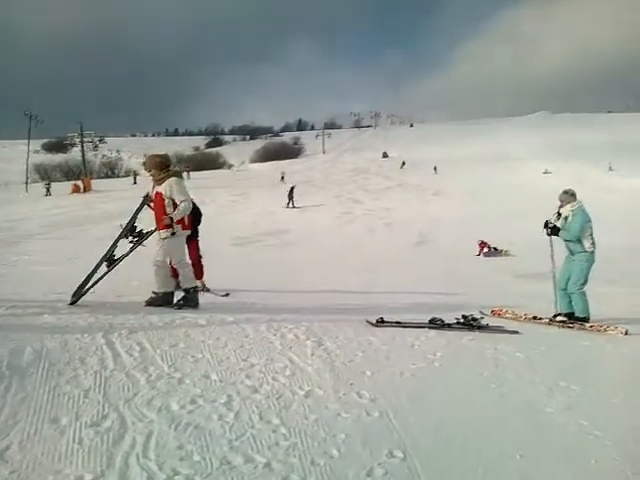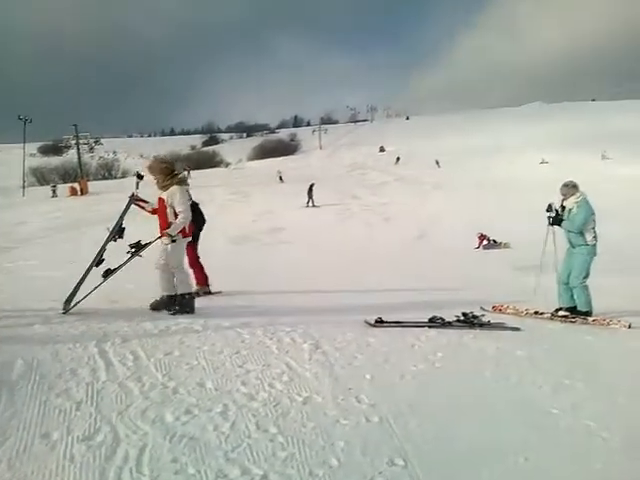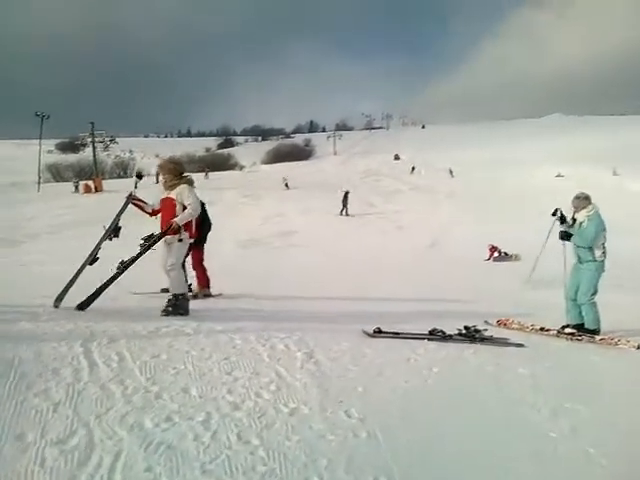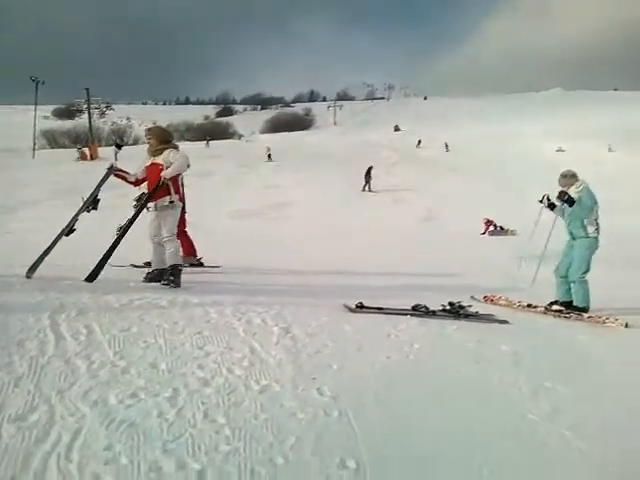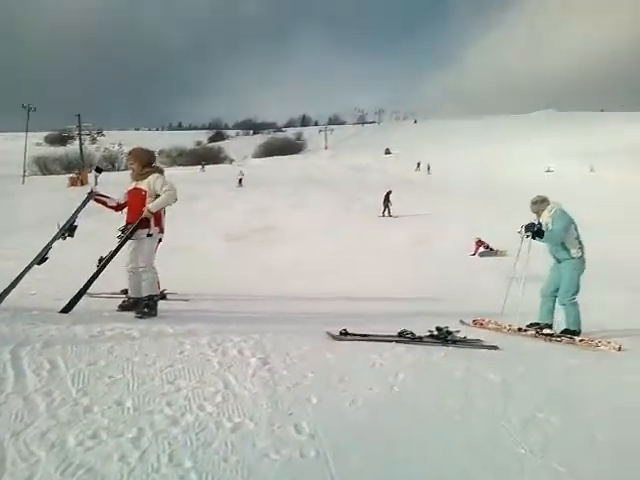
dt=0.4s
person 1, frame 1
left shoulder: (173, 182)
right shoulder: (160, 184)
left elbow: (187, 205)
left wrist: (173, 217)
right wrist: (150, 201)
left hip: (176, 229)
right hip: (163, 230)
left knee: (179, 261)
right knee: (159, 261)
left ankle: (191, 295)
right ankle: (164, 294)
person 1, frame 2
left shoulder: (177, 189)
right shoulder: (167, 189)
left elbow: (185, 215)
right elbow: (156, 209)
left wrist: (172, 231)
right wrist: (138, 202)
left hip: (178, 235)
right hip: (169, 235)
left knee: (175, 266)
right knee: (162, 265)
left ankle: (186, 300)
right ankle: (169, 297)
person 1, frame 3
left shoulder: (184, 188)
right shoulder: (167, 192)
left elbow: (194, 208)
right elbow: (153, 210)
left wrist: (179, 220)
right wrist: (136, 201)
left hip: (182, 235)
right hip: (168, 236)
left knee: (173, 265)
right knee: (169, 266)
left ankle: (180, 301)
right ankle: (177, 299)
person 1, frame 4
left shoulder: (169, 153)
right shoulder: (150, 159)
left elbow: (184, 160)
right elbow: (137, 180)
left wrist: (167, 173)
right wrist: (118, 172)
left hip: (171, 201)
right hip: (155, 203)
left knee: (168, 235)
right knee: (155, 237)
left ankle: (173, 271)
right ankle: (158, 269)
person 1, frame 5
left shoulder: (155, 178)
right shoulder: (135, 182)
left elbow: (171, 194)
right elbow: (119, 204)
left wrist: (152, 207)
right wrist: (98, 197)
left hip: (150, 230)
right hip: (135, 230)
left knee: (145, 265)
right knee: (132, 266)
left ankle: (150, 302)
right ankle: (135, 298)
person 2, frame 1
left shoulder: (580, 214)
right shoulder: (568, 214)
left elbow: (573, 235)
right elbow: (565, 232)
left wrist: (556, 232)
right wrist: (553, 227)
left hip: (583, 256)
right hip: (572, 255)
left knee: (575, 287)
right knee: (562, 284)
left ankle: (582, 316)
right ankle: (567, 312)
person 2, frame 2
left shoulder: (584, 206)
right shoulder: (571, 205)
left elbow: (576, 226)
right elbow: (567, 222)
left wrist: (559, 222)
right wrist: (557, 214)
left hip: (585, 248)
right hip: (573, 247)
left knee: (577, 280)
right knee: (563, 278)
left ankle: (585, 309)
right ankle: (569, 306)
person 2, frame 3
left shoulder: (595, 220)
right shoulder: (582, 218)
left elbow: (586, 240)
right elbow: (576, 235)
left wrist: (569, 236)
right wrist: (563, 221)
left hip: (593, 264)
right hip: (580, 262)
left knee: (585, 297)
right knee: (571, 294)
left ankle: (592, 327)
right ankle: (576, 323)
person 2, frame 4
left shoulder: (586, 195)
right shoulder: (572, 194)
left elbow: (582, 213)
right elbow: (565, 214)
left wrist: (570, 201)
right wrist: (551, 205)
left hip: (586, 240)
right hip: (573, 239)
left knee: (576, 274)
right knee: (561, 271)
left ankle: (582, 305)
right ankle: (565, 300)
person 2, frame 5
left shoulder: (560, 217)
right shoulder: (549, 218)
left elbow: (557, 237)
right elbow: (549, 238)
left wrist: (539, 232)
right wrist: (533, 233)
left hip: (572, 262)
right hip: (560, 261)
left knee: (566, 297)
right knee: (548, 292)
left ankle: (574, 328)
right ankle: (545, 322)
